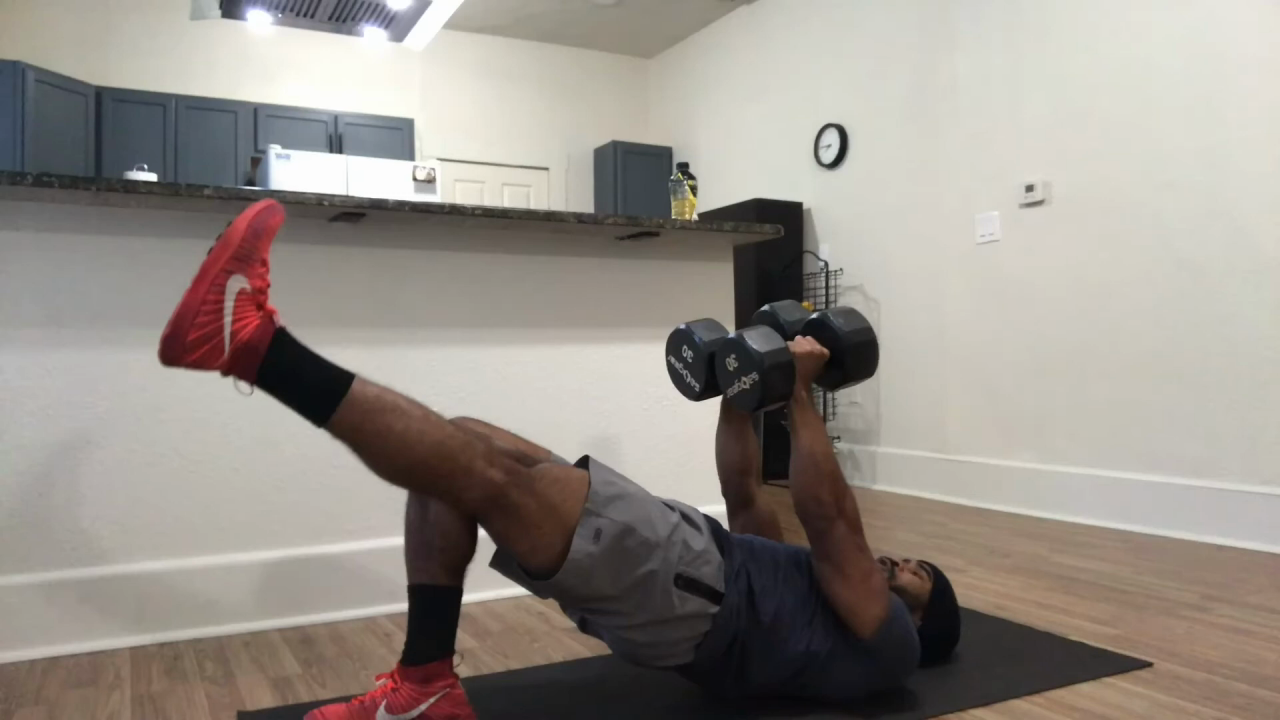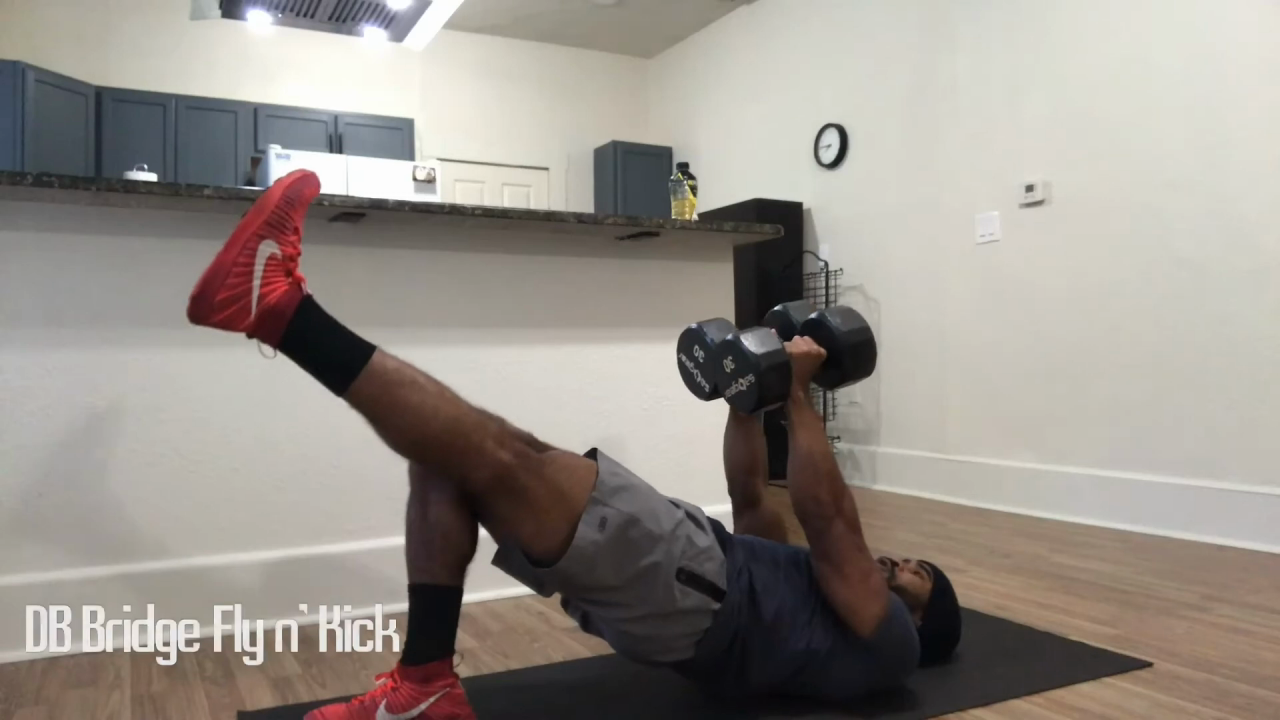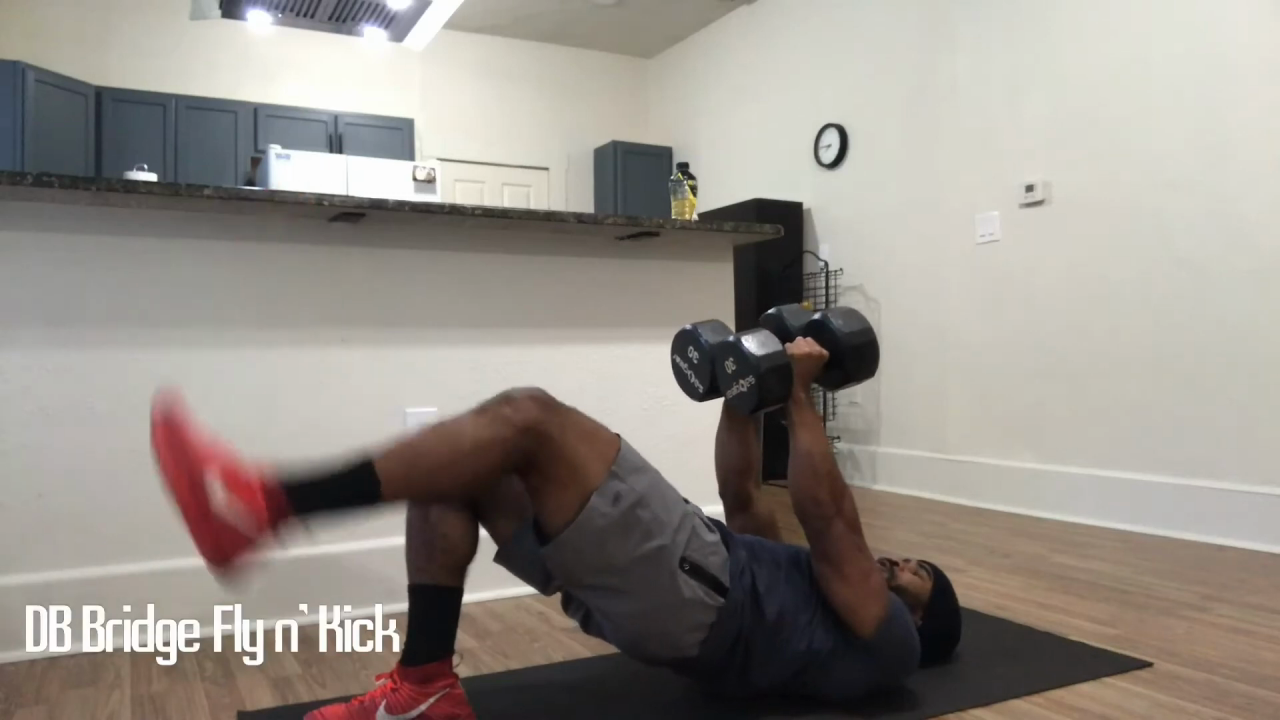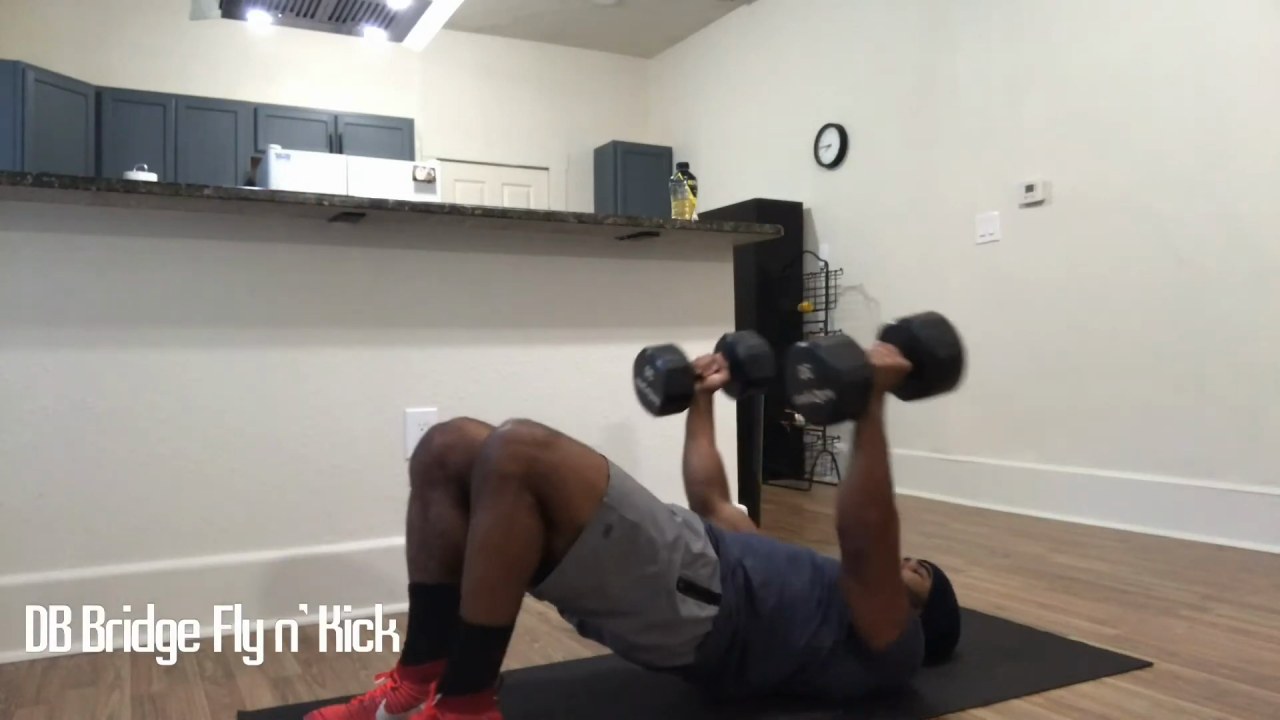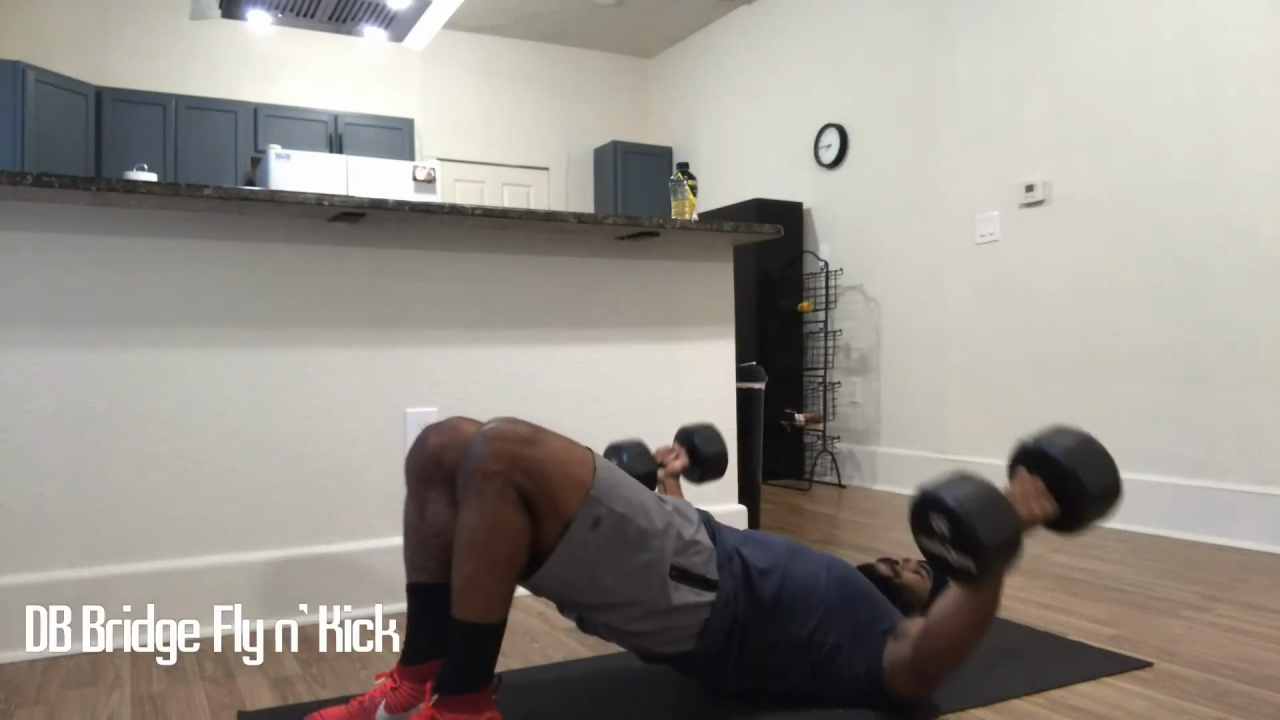
dt=0.5s
person 1, frame 1
left shoulder: (885, 642)
right shoulder: (809, 586)
left elbow: (831, 521)
right elbow: (744, 499)
left wrist: (801, 397)
left hip: (689, 592)
right hip: (660, 578)
left knee: (485, 472)
right knee: (457, 448)
left ankle: (250, 340)
person 1, frame 2
left shoulder: (883, 643)
right shoulder: (816, 589)
left elbow: (827, 517)
right elbow: (750, 500)
left wrist: (799, 397)
left hip: (686, 587)
right hip: (652, 582)
left knee: (494, 455)
right knee: (449, 462)
left ankle: (277, 307)
person 1, frame 3
left shoulder: (885, 643)
right shoulder: (811, 587)
left elbow: (828, 520)
right elbow: (742, 498)
left wrist: (800, 396)
left hip: (691, 592)
right hip: (651, 585)
left knee: (529, 415)
right knee: (443, 446)
left ankle: (269, 506)
person 1, frame 4
left shoulder: (888, 646)
right shoulder: (814, 586)
left elbow: (868, 545)
right elbow: (712, 503)
left wrist: (869, 409)
right wrist: (702, 403)
left hip: (688, 597)
left knee: (517, 453)
right knee: (449, 449)
person 1, frame 5
left shoulder: (889, 639)
right shoulder: (828, 588)
left elbow: (931, 658)
right wrist: (674, 485)
left hip: (689, 587)
left knee: (502, 454)
right knee: (444, 448)
